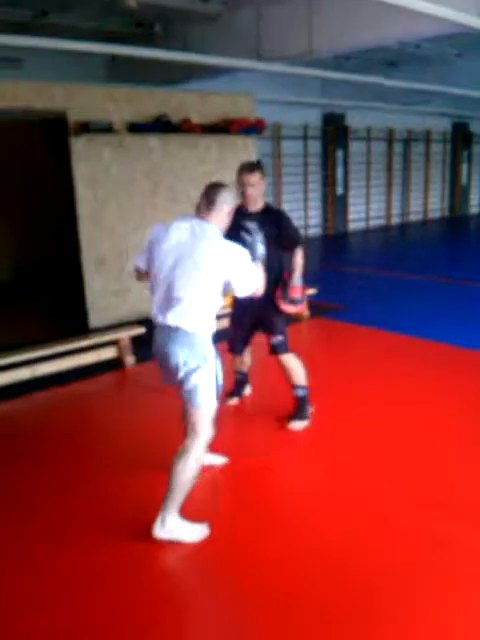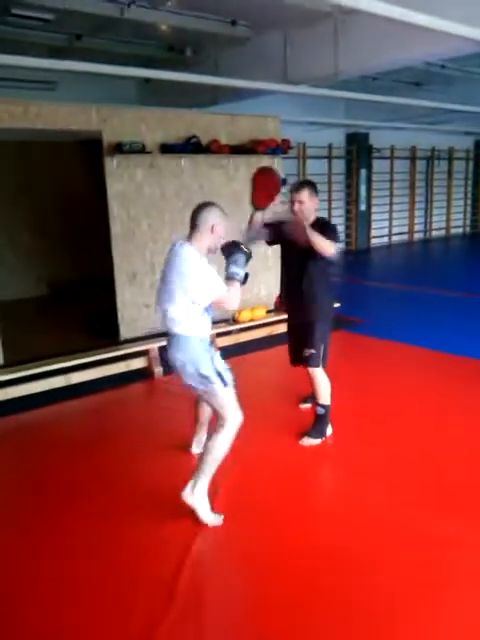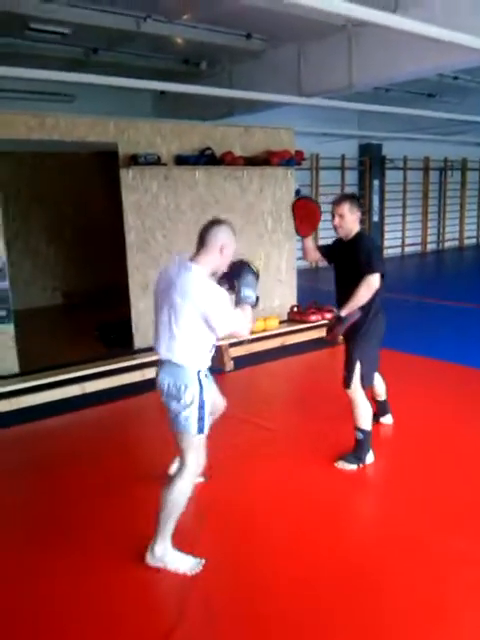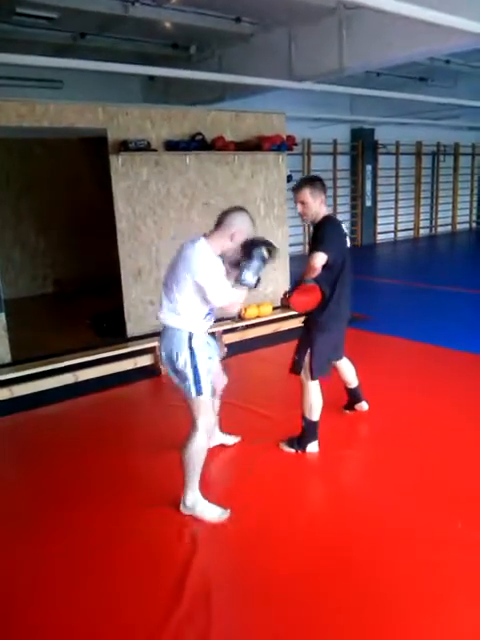
dt=1s
person 1, frame 1
left shoulder: (162, 232)
right shoulder: (229, 252)
left elbow: (142, 273)
right elbow: (256, 288)
right wrist: (256, 247)
left hip: (162, 336)
right hip: (193, 343)
left knee: (191, 399)
right knee: (201, 433)
left ankle: (194, 456)
right ankle: (168, 521)
person 1, frame 2
left shoulder: (180, 252)
right shoulder: (192, 263)
right elbow: (229, 302)
left wrist: (228, 257)
right wrist: (237, 266)
left hip: (182, 343)
right hip: (193, 347)
left knee: (208, 394)
right knee: (232, 419)
left ankle: (200, 441)
right ankle: (197, 489)
person 1, frame 3
left shoulder: (171, 270)
right shoulder: (207, 291)
right elbow: (241, 329)
right wrist: (246, 287)
left hip: (178, 367)
right hip: (186, 376)
left knee: (217, 407)
right knee: (192, 466)
left ankle: (183, 462)
right ankle: (160, 548)
person 1, frame 4
left shoulder: (197, 246)
right shoulder: (204, 262)
left elbow: (220, 278)
right elbow: (232, 304)
left wrist: (242, 259)
right wrist: (251, 267)
left hip: (194, 336)
right hip: (184, 342)
left knee: (218, 382)
right knee: (204, 422)
left ankle: (212, 436)
right ankle: (191, 499)
person 2, frame 1
left shoulder: (277, 218)
right shoulder: (232, 219)
left elbow: (296, 249)
left wrist: (296, 277)
left hip: (270, 297)
right hip: (243, 296)
left knee: (283, 351)
right knee: (238, 345)
left ankle: (303, 403)
right ankle: (242, 383)
person 2, frame 2
left shoulder: (325, 228)
right shoulder: (285, 227)
left elbow: (330, 250)
right elbow: (256, 230)
left wrist: (306, 232)
right wrist: (259, 209)
left hip: (317, 308)
right hip: (295, 306)
left knee: (314, 365)
right knee: (302, 359)
left ankle: (323, 423)
right ankle: (317, 392)
person 2, frame 3
left shoulder: (366, 245)
right shoulder: (340, 245)
left elbow: (373, 282)
right elbow: (312, 255)
left wrist: (343, 314)
right wrist: (306, 233)
left hip: (365, 323)
right hip: (356, 322)
left knee: (354, 387)
right knee: (368, 371)
left ankle: (363, 451)
right ankle: (383, 412)
person 2, frame 4
left shoulder: (327, 229)
right shoulder: (329, 226)
left elbow: (315, 263)
left wrist: (301, 284)
right wrist: (301, 290)
left hip: (325, 314)
right hip: (334, 309)
left knee: (307, 374)
right knee: (337, 357)
left ankle: (308, 439)
right ankle: (357, 400)
